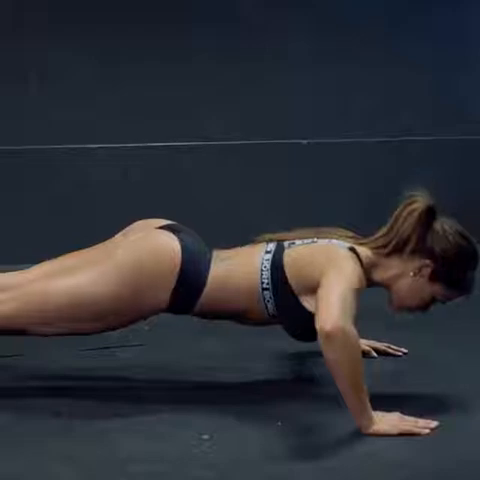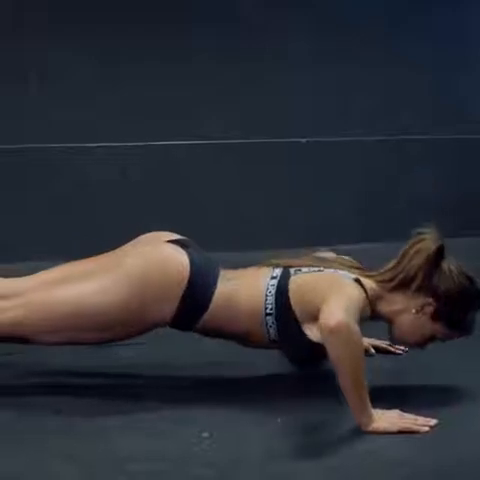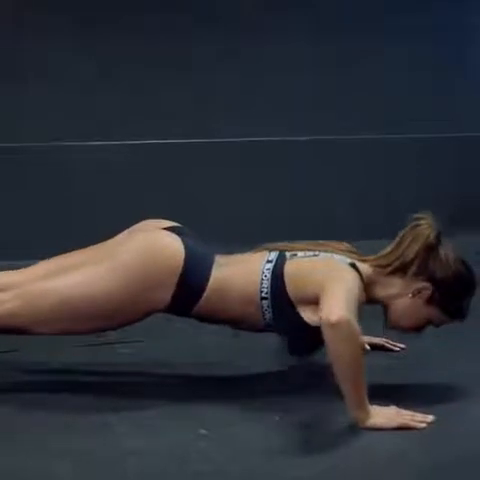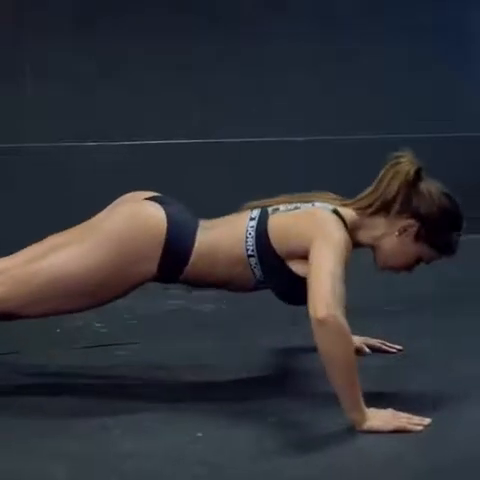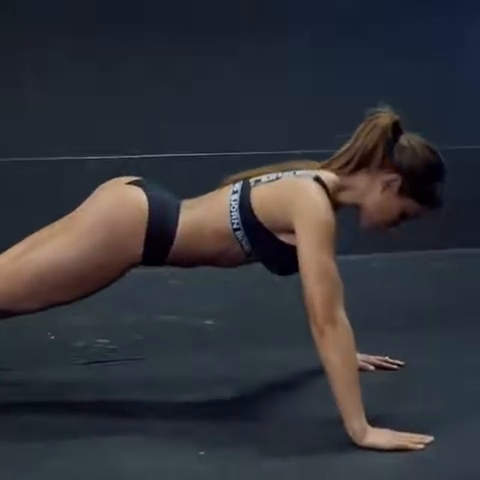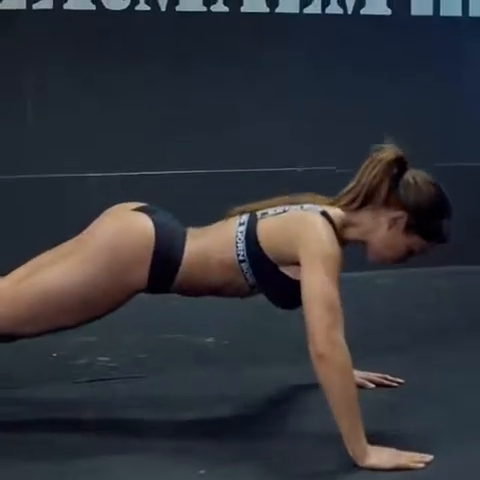
dt=0.7s
person 1, frame 1
left shoulder: (351, 248)
right shoulder: (348, 266)
right elbow: (331, 329)
left wrist: (348, 339)
right wrist: (368, 420)
left hip: (163, 243)
right hip: (160, 272)
person 1, frame 2
left shoulder: (352, 273)
right shoulder: (353, 294)
right elbow: (335, 324)
left wrist: (348, 339)
right wrist: (367, 417)
left hip: (170, 256)
right hip: (167, 284)
person 1, frame 3
left shoulder: (351, 261)
right shoulder: (348, 280)
right elbow: (336, 321)
left wrist: (348, 337)
right wrist: (364, 414)
left hip: (165, 243)
right hip: (161, 271)
person 1, frame 4
left shoulder: (334, 214)
right shoulder: (333, 232)
right elbow: (324, 317)
left wrist: (338, 339)
right wrist: (361, 416)
left hip: (152, 220)
right hip: (146, 240)
person 1, frame 5
left shoulder: (318, 185)
right shoulder: (314, 204)
right elbow: (326, 319)
left wrist: (339, 352)
right wrist: (360, 430)
left hip: (135, 206)
right hip: (129, 225)
person 1, frame 6
left shoulder: (326, 219)
right shoulder: (320, 236)
right elbow: (324, 346)
left wrist: (340, 370)
right wrist: (362, 452)
left hip: (140, 230)
right hip: (134, 250)
